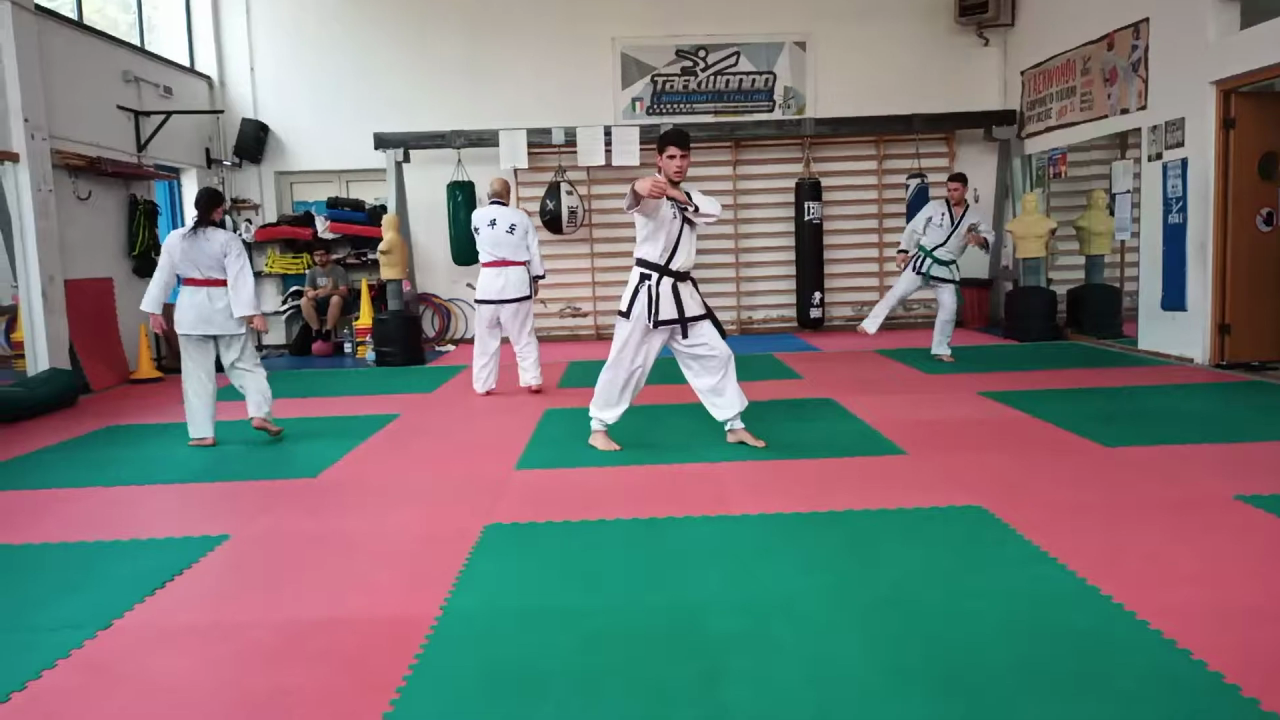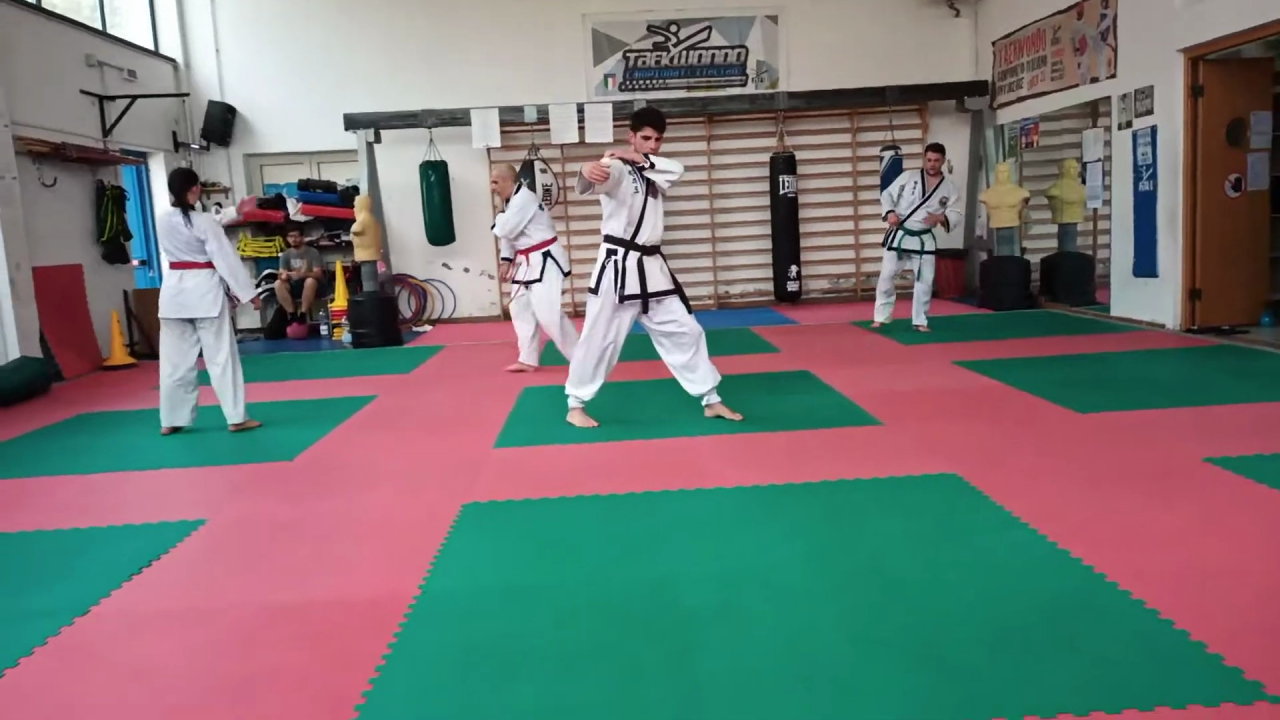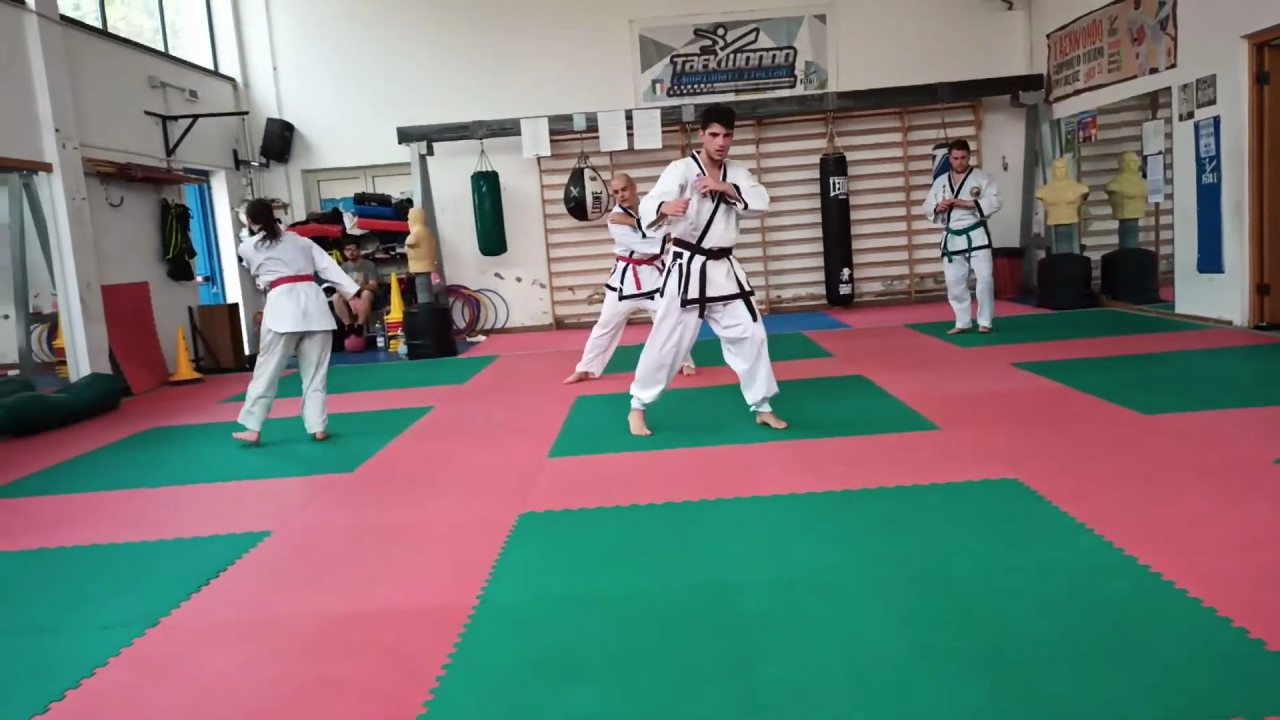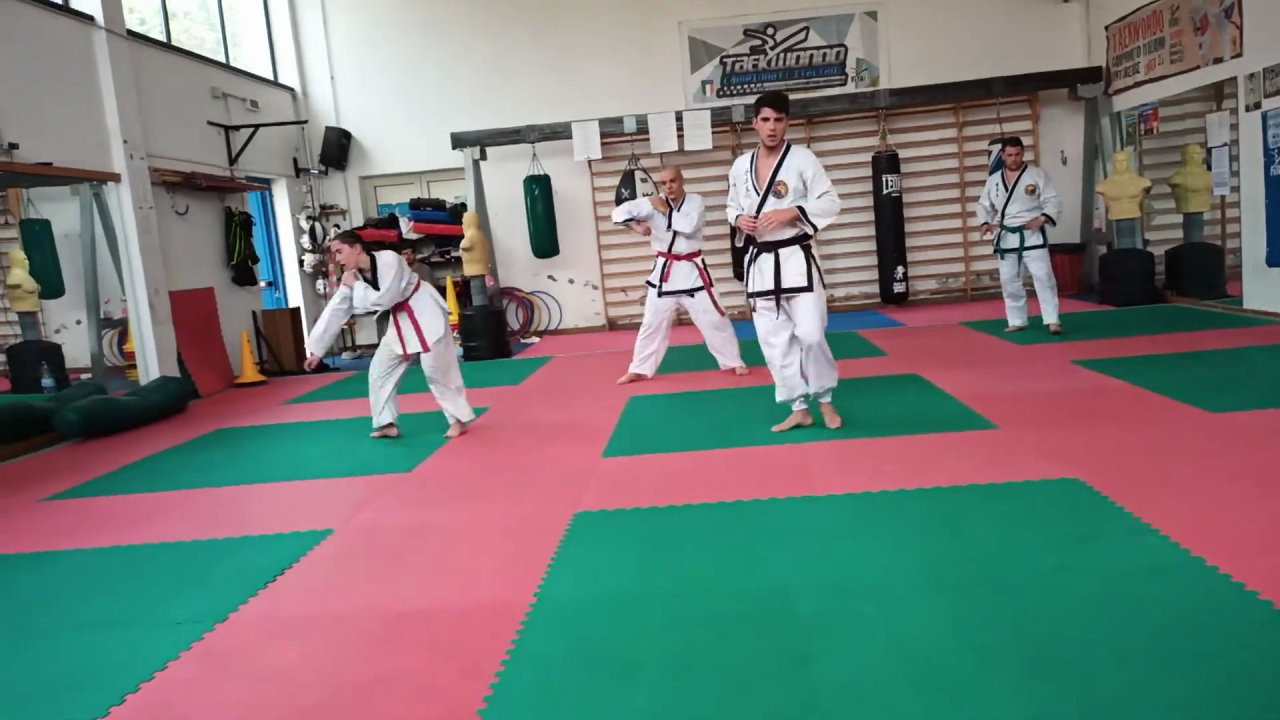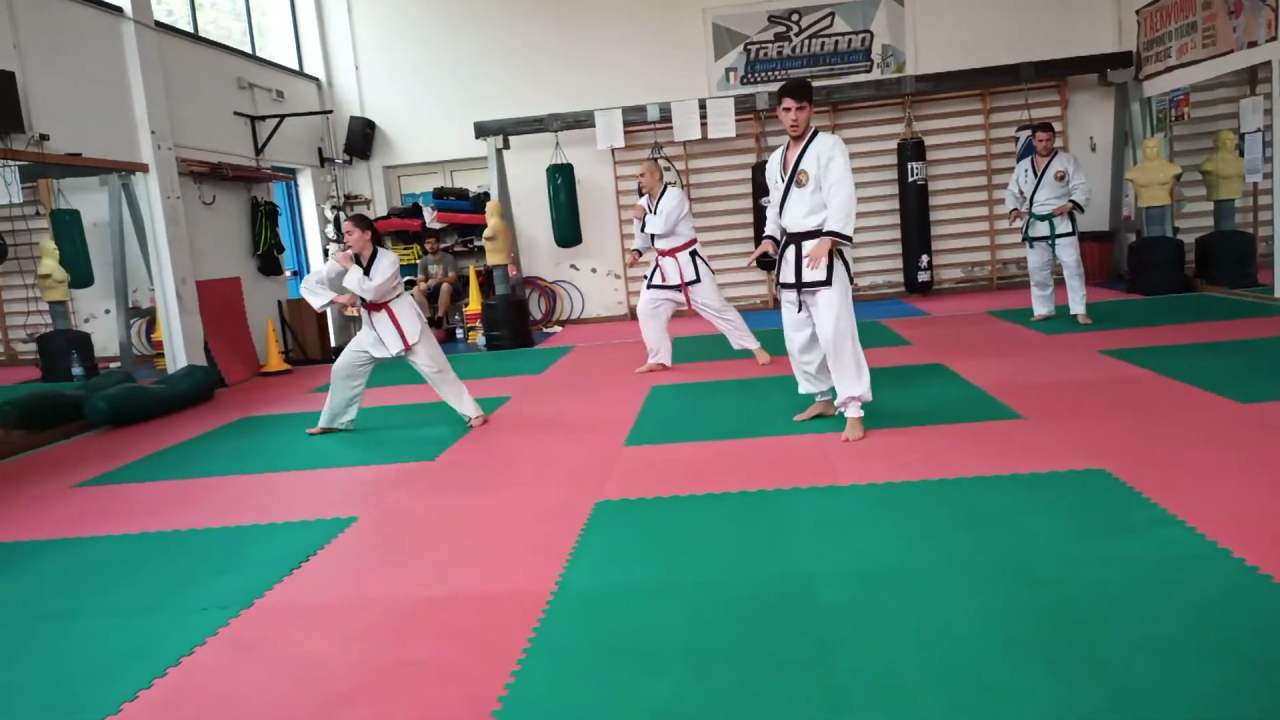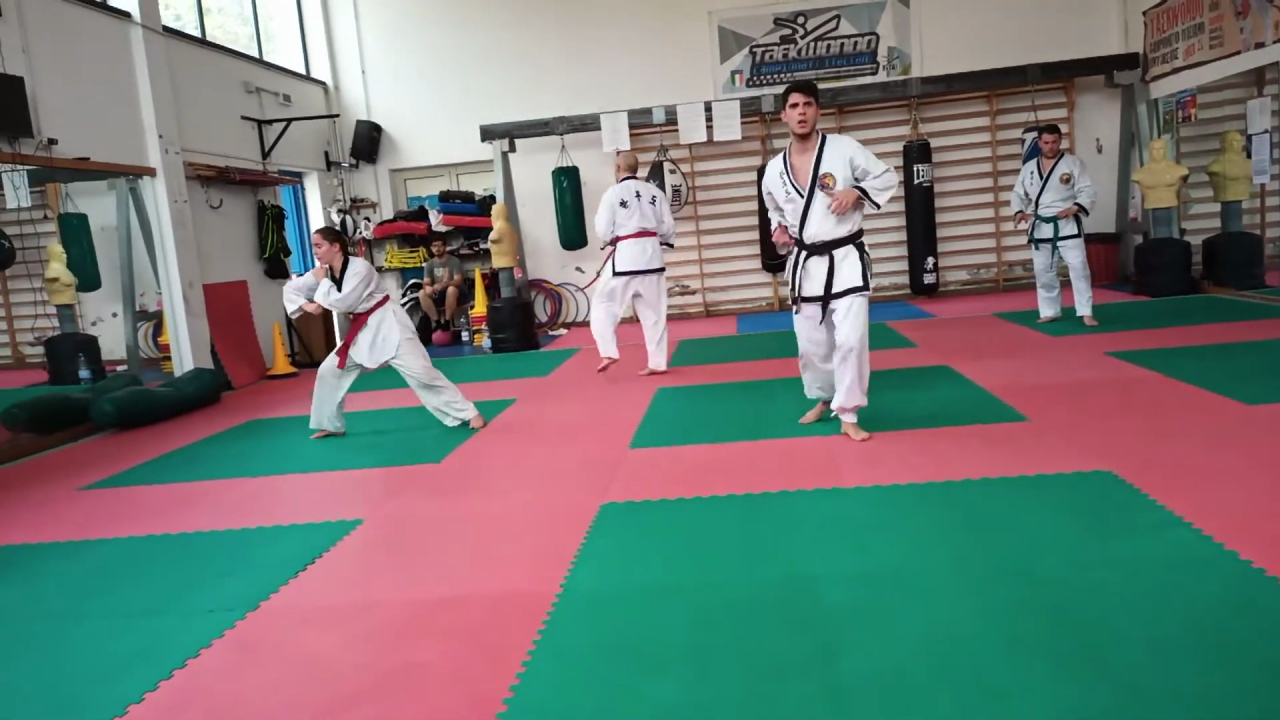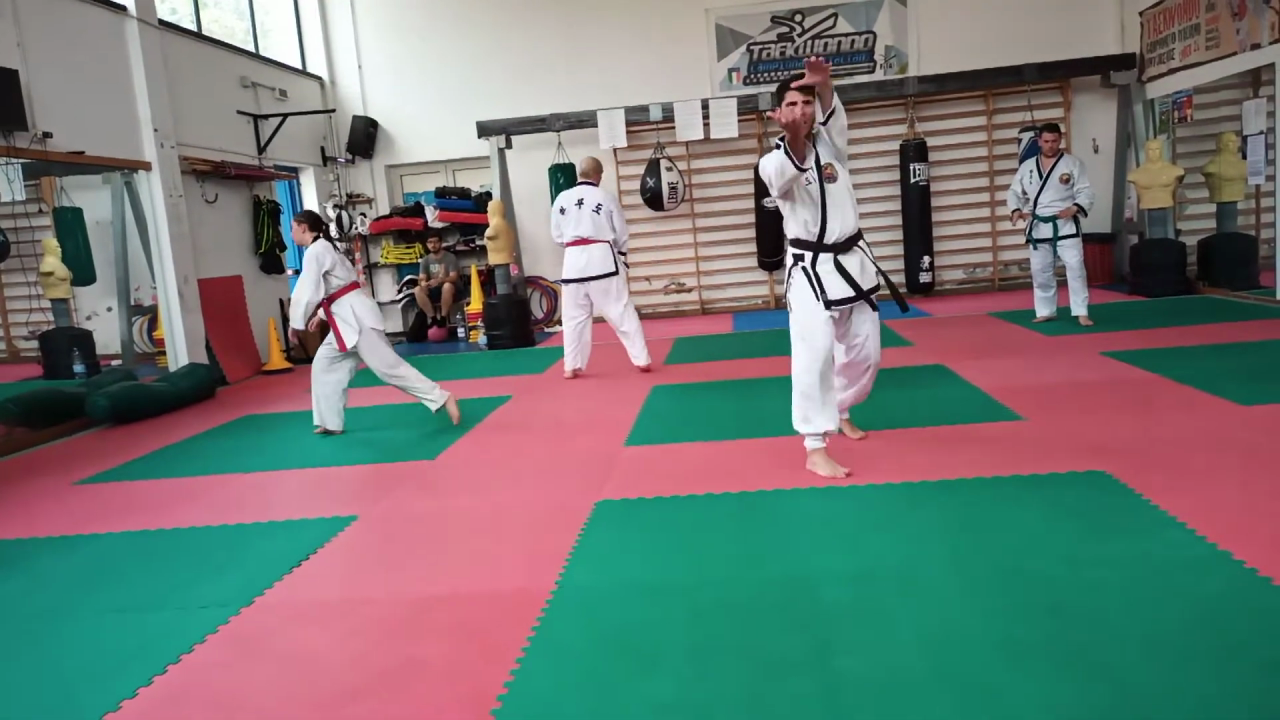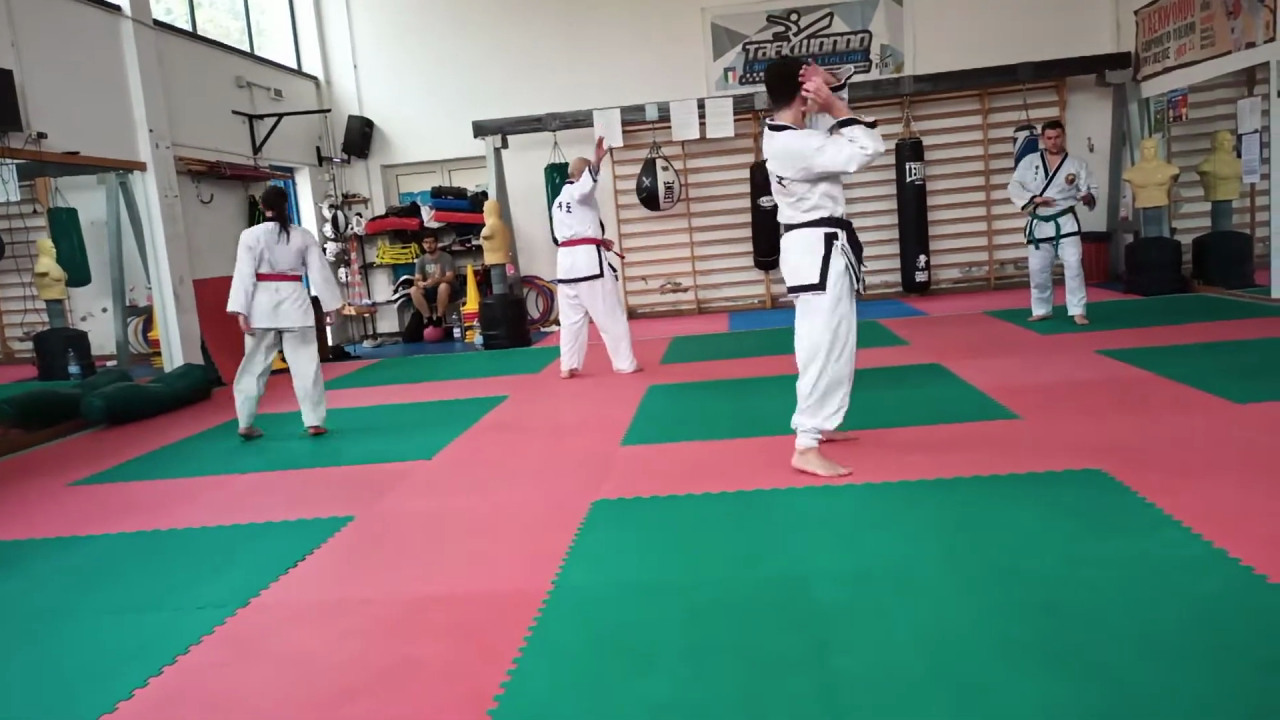
dt=0.5s
person 1, frame 1
left shoulder: (686, 194)
right shoulder: (655, 191)
left elbow: (713, 210)
right elbow: (635, 201)
left wrist: (680, 195)
right wrist: (639, 188)
left hip: (682, 291)
right hip: (650, 289)
left knee: (715, 354)
right knee: (626, 362)
left ankle: (734, 426)
right ankle: (598, 428)
person 1, frame 2
left shoulder: (651, 170)
right shoulder: (615, 167)
left elbow: (676, 170)
right elbow: (596, 179)
left wrist: (639, 159)
right wrist: (587, 171)
left hip: (651, 266)
right hip: (618, 266)
left knee: (684, 331)
right knee: (599, 338)
left ankle: (711, 400)
right ankle: (575, 405)
person 1, frame 3
left shoulder: (736, 172)
right shoulder: (682, 169)
left elbow: (760, 200)
right elbow: (648, 207)
left wrist: (728, 187)
right wrist: (665, 207)
left hip: (724, 269)
right hip: (687, 269)
left knee: (751, 335)
right knee: (666, 342)
left ankle: (762, 407)
right ankle: (637, 408)
person 1, frame 4
left shoulder: (803, 159)
right shoulder: (741, 166)
left elbow: (830, 202)
right elbow: (732, 206)
left wrist: (791, 213)
right wrist: (739, 220)
left hip: (796, 259)
right hip: (760, 263)
left knee: (811, 334)
right knee: (775, 342)
left ankle: (824, 399)
right ankle: (799, 408)
person 1, frame 5
left shoulder: (829, 145)
right shoulder: (775, 160)
left elbow: (842, 196)
left wrist: (827, 240)
right wrist: (770, 240)
left hip: (824, 254)
right hip: (791, 255)
left knee: (836, 330)
right knee: (798, 336)
left ankle: (853, 411)
right ankle: (823, 398)
person 1, frame 6
left shoulder: (844, 147)
right shoulder: (775, 170)
left elbow: (888, 177)
left wrist: (857, 190)
right wrist: (778, 229)
left hip: (846, 260)
right hip: (805, 265)
left knee: (851, 339)
right knee: (810, 344)
left ankle: (848, 414)
right ankle: (825, 398)
person 1, frame 7
left shoulder: (831, 140)
right shoulder: (772, 161)
left elbow: (832, 112)
right elbow: (785, 179)
left wrist: (824, 85)
right wrist: (795, 139)
left hip: (853, 260)
right hip: (810, 270)
left knee: (865, 351)
right knee: (814, 354)
left ankle: (839, 413)
right ankle: (816, 448)
person 1, frame 8
left shoulder: (775, 135)
right shoulder: (800, 144)
right elbow: (865, 148)
left wrist: (823, 88)
right wrist: (834, 108)
left hip: (806, 249)
right hip: (820, 250)
left knee: (831, 344)
right knee: (824, 348)
left ankle: (818, 424)
right ankle: (806, 448)
person 2, frame 1
left shoulder: (175, 239)
right shoulder: (229, 239)
left elbow: (163, 276)
right elbow: (240, 277)
left wrist: (155, 311)
right wrist: (253, 312)
left hip: (192, 310)
right hip: (225, 310)
left knee: (197, 375)
right knee: (246, 364)
left ankle: (203, 433)
right ankle: (259, 414)
person 2, frame 2
left shoulder: (162, 220)
right shoulder: (205, 222)
right elbow: (227, 260)
right wrist: (249, 293)
left hip: (173, 292)
right hip: (205, 292)
left knee: (175, 361)
right knee: (221, 356)
left ankle: (171, 421)
right ankle: (236, 418)
person 2, frame 3
left shoulder: (248, 247)
right shoulder: (300, 241)
right elbow: (328, 266)
right wrist: (353, 292)
left hip: (282, 306)
right hip: (313, 303)
left knee: (267, 370)
right knee: (314, 372)
left ankle: (252, 427)
right ankle: (318, 427)
person 2, frame 4
left shoulder: (389, 260)
right shoulder: (351, 278)
left elbow: (386, 300)
right elbow: (335, 312)
left wrist: (356, 285)
right wrist: (316, 349)
left hip: (423, 311)
right hip: (398, 320)
left knee: (436, 368)
right knee: (380, 370)
left ankle: (458, 419)
right ankle: (386, 424)
person 2, frame 5
left shoulder: (389, 259)
right shoulder: (343, 261)
left elbow: (370, 291)
right elbow: (310, 284)
left wrist: (351, 269)
right wrist: (335, 299)
left hip: (402, 319)
right hip: (373, 324)
left knee: (432, 366)
right knee: (343, 369)
left ankle: (473, 412)
right ankle: (332, 421)
person 2, frame 6
left shoulder: (360, 268)
right shoulder: (323, 272)
left elbow: (342, 304)
right elbow: (291, 288)
left wrist: (323, 282)
right wrist: (306, 303)
left hip: (387, 324)
right hip: (360, 330)
left knee: (420, 371)
right knee: (328, 372)
left ankle: (468, 413)
right ankle: (330, 424)
person 2, frame 7
left shoulder: (314, 251)
right shoulder: (325, 249)
left elbow: (307, 294)
left wrist: (296, 324)
right wrist: (322, 317)
left hip: (355, 315)
right hip: (346, 317)
left knee: (387, 366)
right knee: (324, 365)
left ankle: (441, 398)
right ankle: (330, 422)
person 2, frame 8
left shoulder: (251, 235)
right shoulder: (304, 236)
left elbow: (244, 275)
right elbow: (320, 272)
left wrist: (240, 311)
right wrist: (331, 304)
left hip: (261, 303)
right hip: (294, 301)
left knee: (254, 366)
right knee: (305, 364)
left ankle: (247, 423)
right ankle: (313, 421)
person 3, frame 1
left shoulder: (476, 216)
right shoulder: (521, 217)
right elbow: (534, 251)
right wrist: (536, 278)
left hip: (489, 281)
right hip: (517, 279)
left knee: (486, 337)
right knee: (523, 335)
left ankle: (483, 385)
right ankle: (532, 380)
person 3, frame 2
left shoulder: (524, 199)
right shoulder: (515, 199)
left elbow: (504, 231)
right elbow: (509, 236)
left wrist: (502, 214)
right wrist: (508, 260)
left hip: (546, 261)
right hip: (529, 263)
left knee: (548, 316)
right knee: (521, 312)
right ankle: (528, 359)
person 3, frame 3
right shoulder: (615, 217)
right elbow: (643, 247)
left wrist: (632, 223)
right wrist: (665, 243)
left hip: (654, 271)
right hip: (627, 275)
right knee: (607, 323)
left ankle: (684, 362)
right ankle: (587, 368)
person 3, frame 4
left shoulder: (696, 201)
right shoulder: (653, 203)
left elbow: (688, 226)
right elbow: (620, 211)
left wrist: (665, 210)
right wrist: (634, 224)
left hip: (693, 270)
right hip: (665, 271)
left knee: (714, 318)
right knee: (652, 322)
left ankle: (734, 362)
right ankle: (639, 369)
person 3, frame 5
left shoulder: (674, 196)
right shoulder: (645, 202)
left elbow: (661, 227)
right elbow: (643, 233)
left wrist: (643, 217)
right wrist: (637, 251)
left hip: (687, 262)
right hip: (663, 266)
left knee: (716, 307)
right knee: (647, 310)
left ankle: (755, 347)
right ankle: (658, 359)
person 3, frame 6
left shoulder: (613, 193)
right shoulder: (654, 191)
left elbow: (602, 230)
right elbow: (668, 224)
left wrist: (614, 240)
right wrist: (661, 242)
left hip: (627, 253)
right hip: (651, 251)
left knee: (603, 305)
right knee: (654, 312)
left ankle: (608, 352)
right ankle: (658, 363)
person 3, frame 7
left shoulder: (562, 199)
right shoulder: (606, 198)
left elbow: (556, 235)
right elbow: (621, 231)
right wrist: (620, 251)
left hip: (574, 261)
right hip: (602, 258)
left knee: (574, 317)
right knee: (622, 311)
left ankle: (571, 367)
right ankle: (641, 359)
person 3, frame 8
left shoulder: (559, 201)
right shoulder: (580, 190)
right elbow: (584, 188)
left wrist: (597, 241)
right wrist: (596, 164)
left hip: (566, 260)
right hip: (589, 259)
left knee: (571, 317)
right knee: (611, 314)
left ankle: (568, 366)
right ankle: (625, 363)
person 4, frame 1
left shoulder: (974, 215)
right shoulder: (934, 207)
left elbow: (988, 234)
right elbow: (913, 229)
left wrist: (981, 240)
right wrist: (903, 250)
left hip: (947, 268)
right hip: (923, 261)
left knee: (948, 309)
right knee: (899, 291)
left ankle: (941, 350)
right ankle: (870, 324)
person 4, frame 2
left shoulder: (949, 187)
right shoulder: (908, 176)
left elbow: (955, 213)
right elbow: (887, 195)
left wrist: (942, 218)
right wrist: (889, 213)
left hip: (923, 239)
right hip: (899, 235)
left knee: (925, 281)
right knee: (887, 275)
left ankle: (920, 321)
right ankle: (882, 316)
person 4, frame 3
left shoulder: (982, 177)
right shoulder: (941, 182)
left elbow: (994, 202)
right elbow: (927, 207)
left wrist: (967, 203)
right wrist: (938, 208)
left hip: (976, 236)
right hip: (952, 238)
left knee: (984, 278)
right knee: (954, 283)
left ankle: (984, 321)
right ankle: (963, 322)
person 4, frame 4
left shoulder: (1037, 175)
right shoulder: (994, 180)
left elbow: (1052, 201)
right elbow: (984, 205)
left wrist: (1042, 218)
right wrist: (985, 223)
left hip: (1032, 235)
right hip: (1006, 237)
left knee: (1043, 277)
right knee: (1009, 281)
left ankle: (1053, 320)
right ankle: (1017, 320)
person 4, frame 5
left shoulder: (1067, 161)
right shoulder: (1023, 166)
left elbow: (1082, 189)
right elbow: (1012, 192)
left wrist: (1070, 205)
right wrist: (1014, 209)
left hip: (1061, 223)
right hip: (1034, 225)
left knee: (1072, 265)
right knee: (1037, 270)
left ankle: (1079, 311)
right ankle: (1043, 310)
person 4, frame 6
left shoulder: (1073, 163)
right shoulder: (1029, 168)
left elbow: (1087, 191)
right elbow: (1018, 194)
left wrist: (1075, 208)
right wrist: (1019, 212)
left hip: (1067, 225)
right hip: (1040, 227)
left knee: (1078, 267)
right knee: (1043, 272)
left ankle: (1086, 313)
right ankle: (1049, 312)
person 4, frame 7
left shoulder: (1073, 163)
right shoulder: (1027, 166)
left elbow: (1086, 192)
right elbow: (1015, 192)
left wrist: (1075, 208)
right wrist: (1016, 210)
left hip: (1065, 225)
right hip: (1038, 226)
left knee: (1075, 267)
right knee: (1040, 271)
left ankle: (1081, 312)
right ankle: (1045, 311)
person 4, frame 8
left shoulder: (1077, 164)
right shoulder: (1029, 161)
left elbow: (1085, 192)
right elbow: (1015, 186)
left wrist: (1089, 198)
right wrist: (1033, 199)
left hip: (1065, 223)
right hip: (1038, 224)
left knee: (1073, 266)
right knee: (1038, 270)
left ankle: (1077, 311)
right ankle: (1042, 310)
